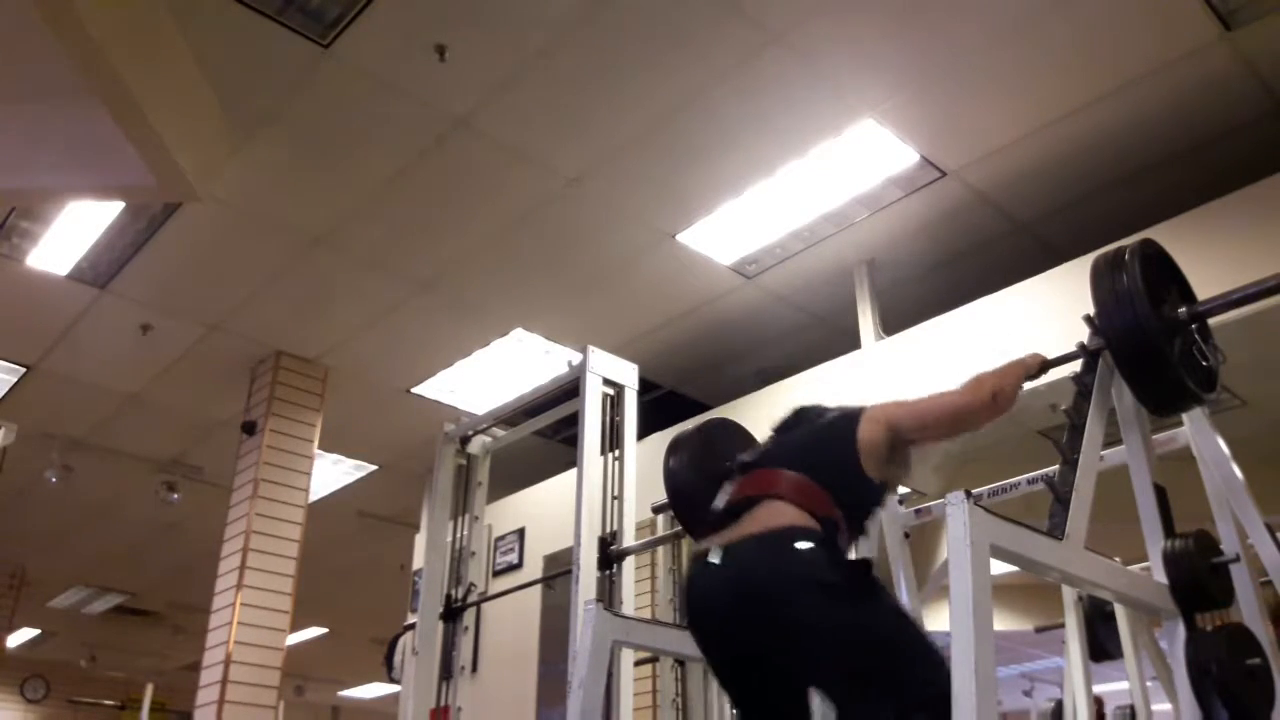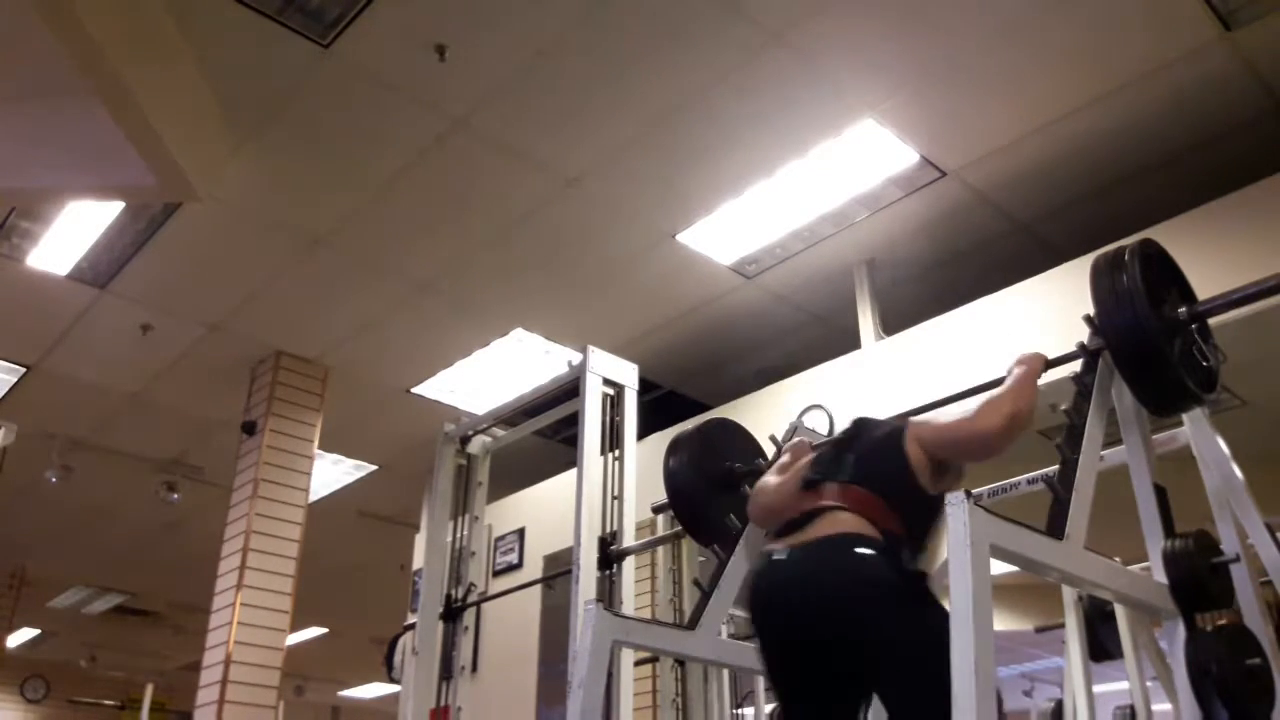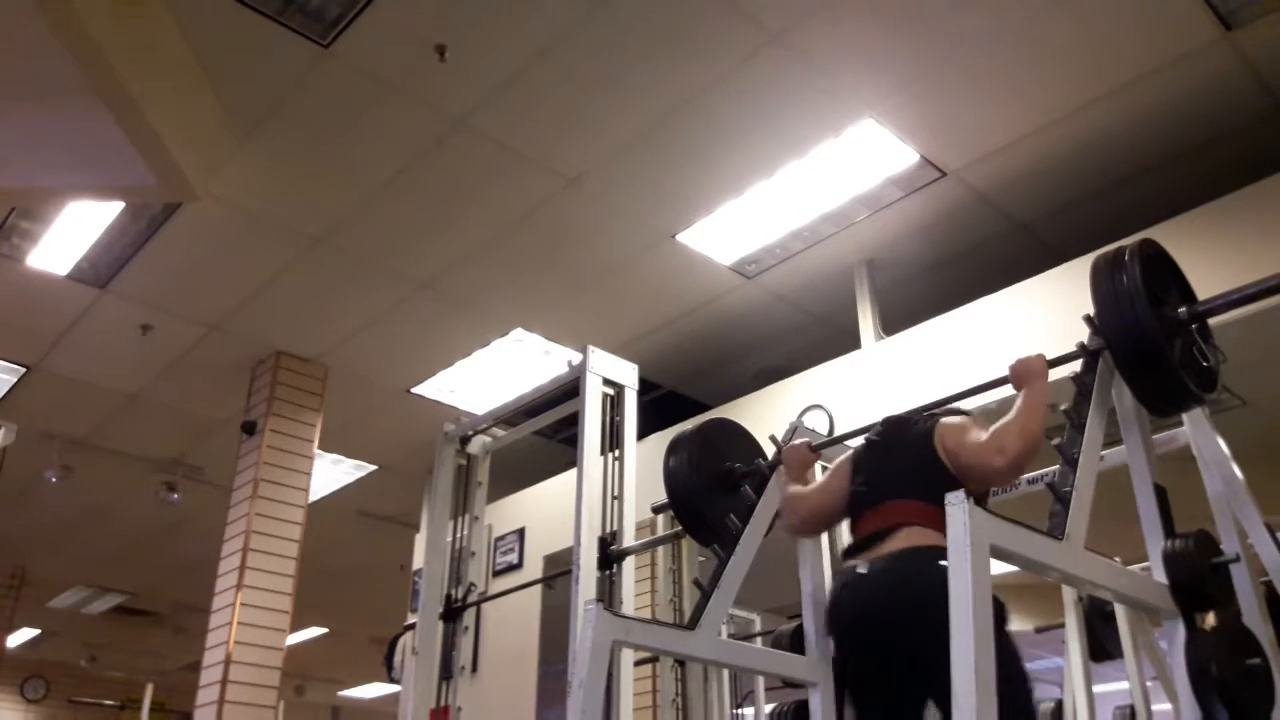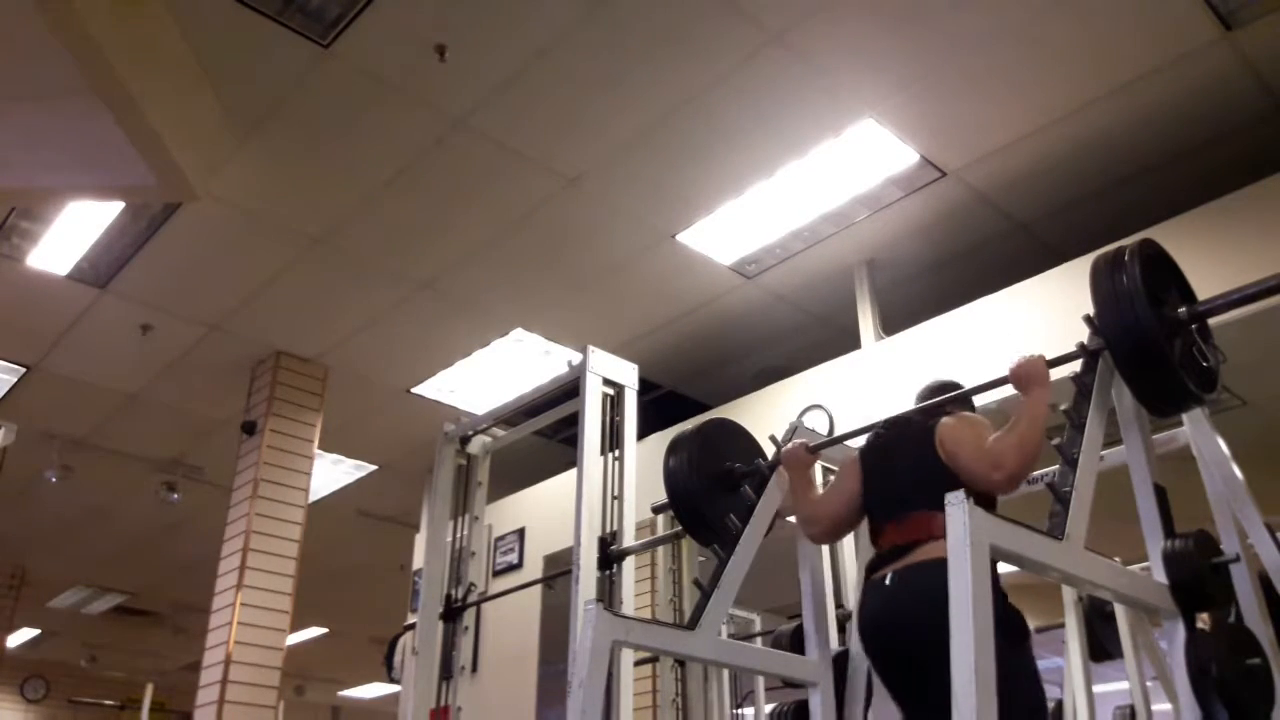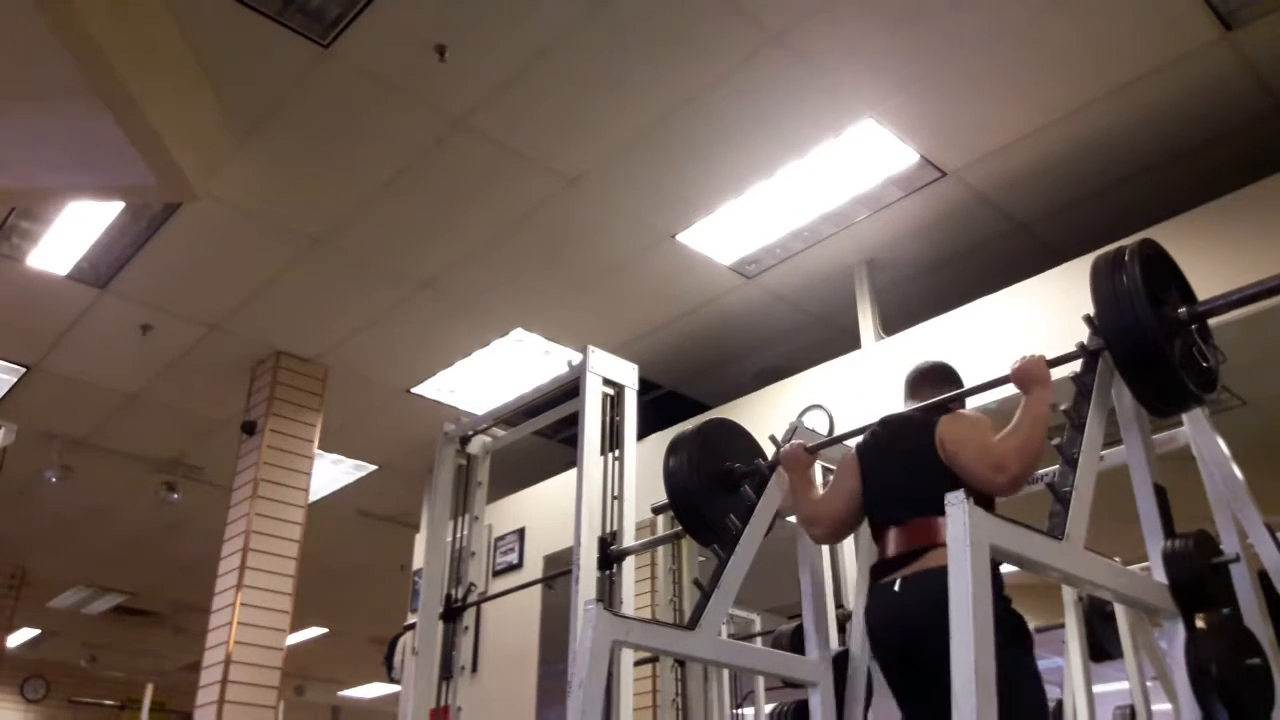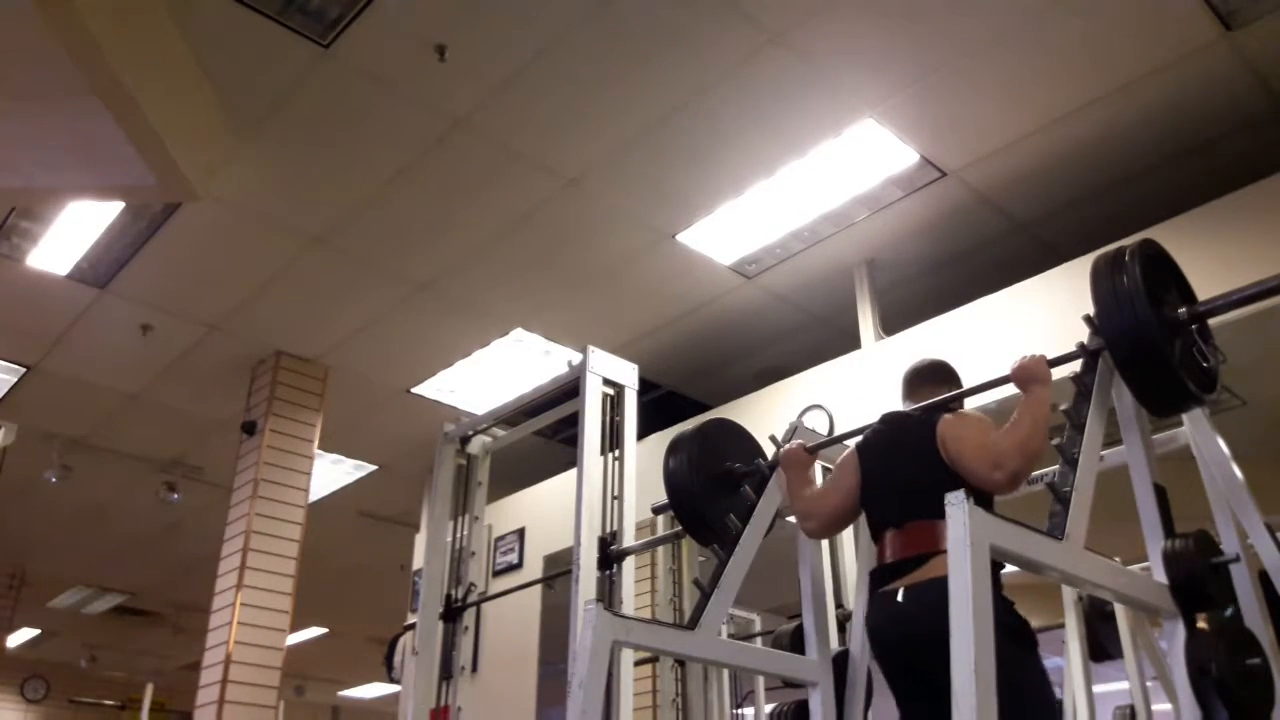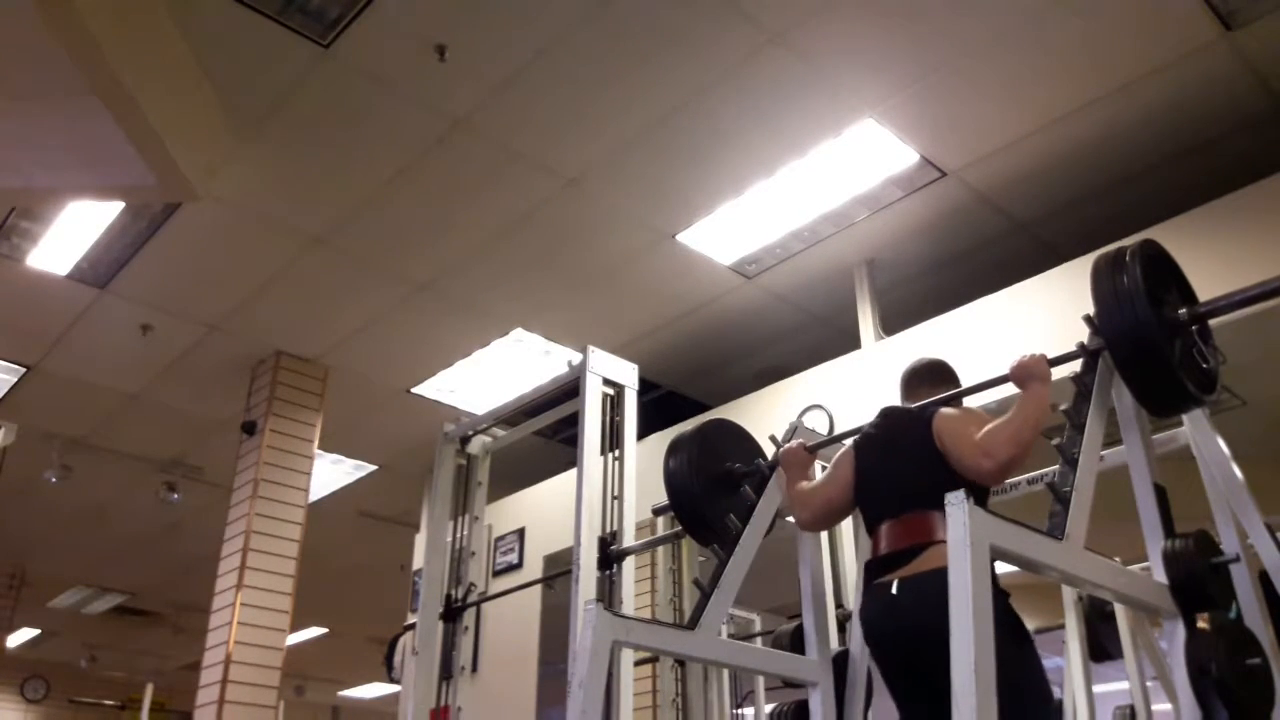
dt=0.2s
person 1, frame 1
left shoulder: (795, 433)
right shoulder: (876, 426)
right elbow: (977, 399)
right wrist: (1026, 365)
left hip: (708, 580)
right hip: (785, 567)
person 1, frame 2
left shoulder: (839, 448)
right shoulder: (922, 440)
left elbow: (761, 505)
right elbow: (993, 425)
left wrist: (788, 461)
right wrist: (1025, 371)
right hip: (849, 570)
person 1, frame 3
left shoulder: (863, 455)
right shoulder: (953, 433)
left elbow: (797, 516)
right elbow: (1002, 458)
left wrist: (796, 467)
right wrist: (1032, 382)
left hip: (854, 597)
right hip: (921, 585)
person 1, frame 4
left shoulder: (871, 452)
right shoulder: (959, 429)
left elbow: (818, 524)
right elbow: (1002, 469)
left wrist: (799, 471)
right wrist: (1035, 389)
left hip: (880, 605)
right hip: (946, 592)
person 1, frame 5
left shoulder: (868, 449)
right shoulder: (957, 426)
left elbow: (822, 525)
right elbow: (1005, 471)
left wrist: (798, 471)
right wrist: (1036, 389)
left hip: (887, 609)
right hip: (952, 596)
person 1, frame 6
left shoulder: (865, 449)
right shoulder: (957, 426)
left elbow: (815, 519)
right elbow: (1003, 468)
left wrist: (797, 470)
right wrist: (1036, 388)
left hip: (890, 615)
person 1, frame 7
left shoulder: (862, 446)
right shoulder: (954, 421)
left elbow: (809, 512)
right elbow: (994, 458)
left wrist: (797, 469)
right wrist: (1035, 386)
left hip: (883, 610)
right hip: (949, 596)
